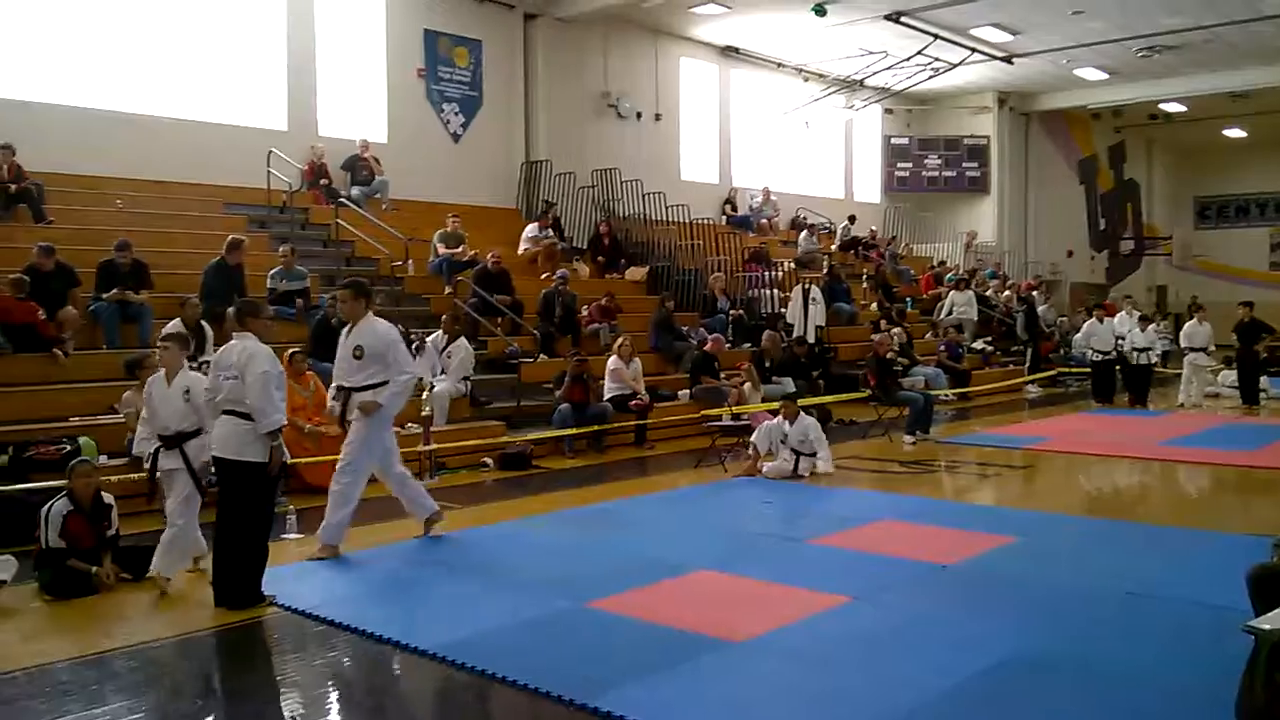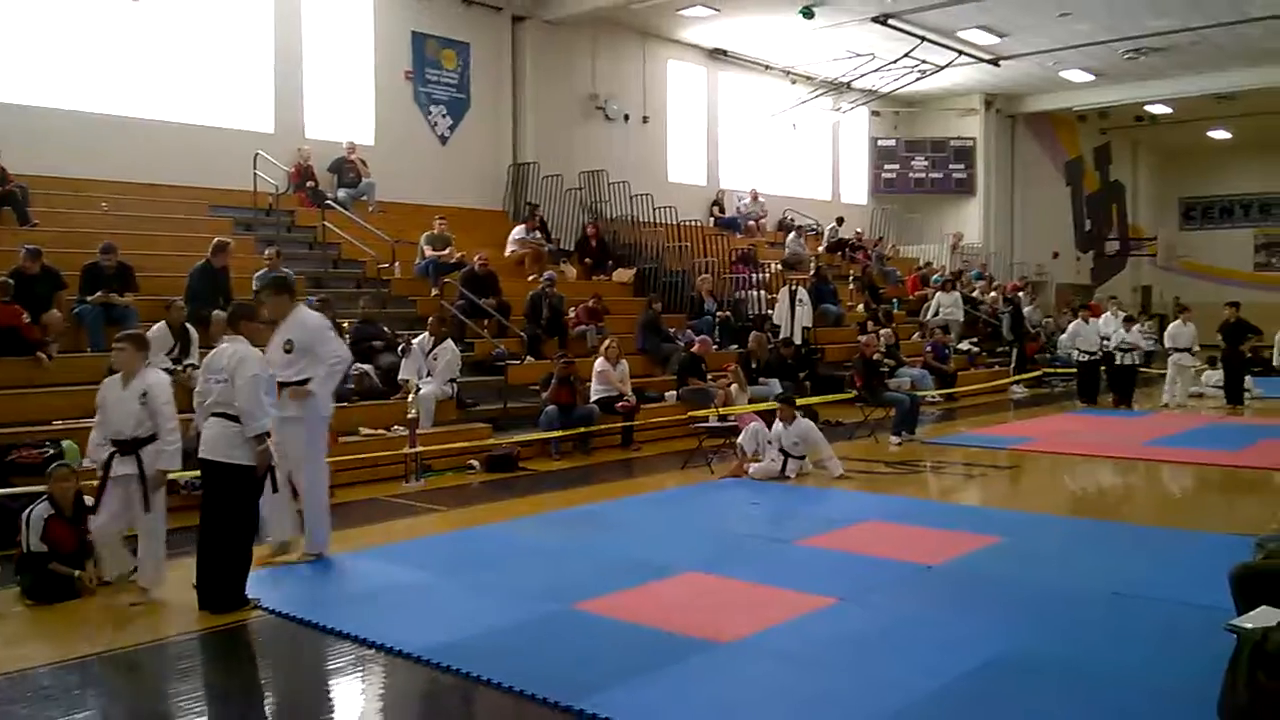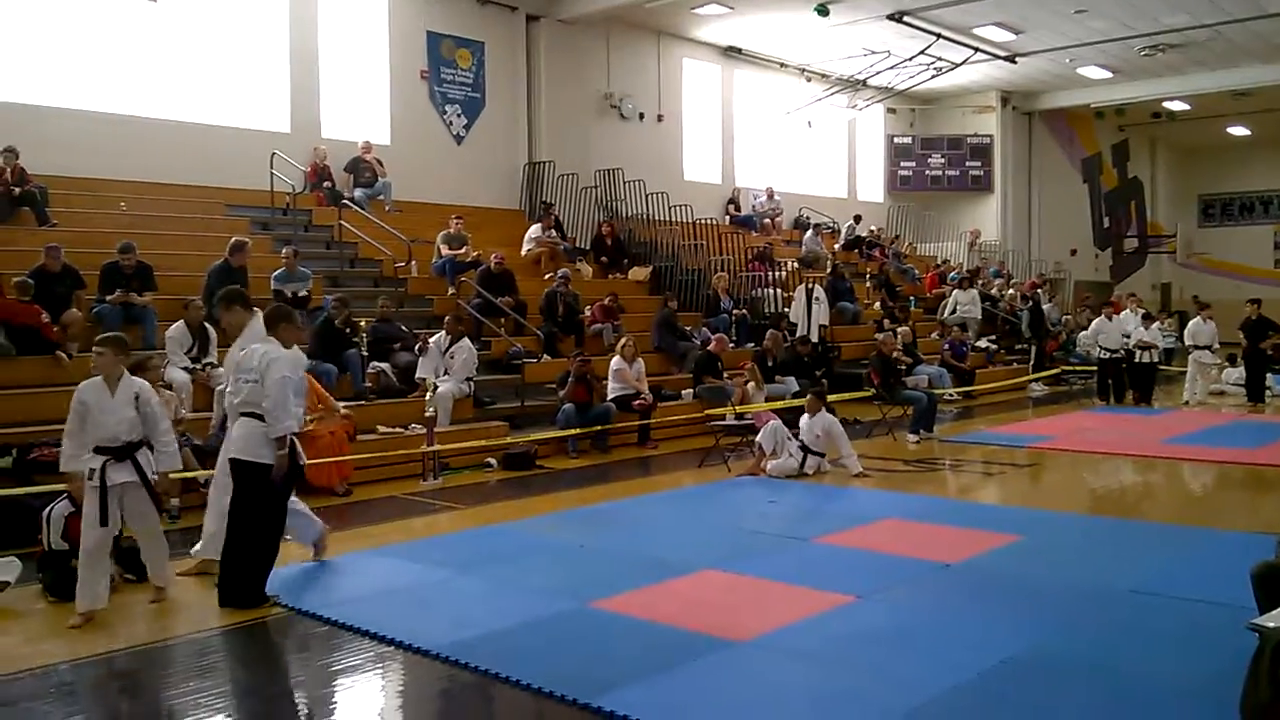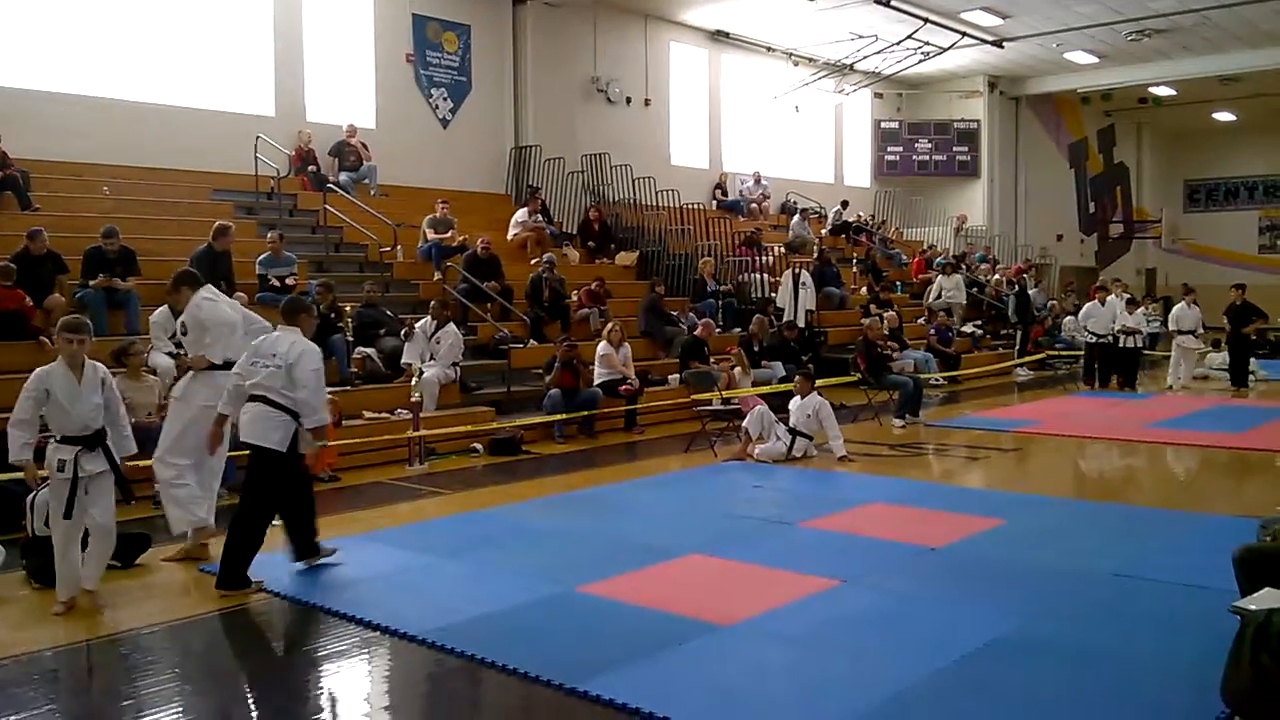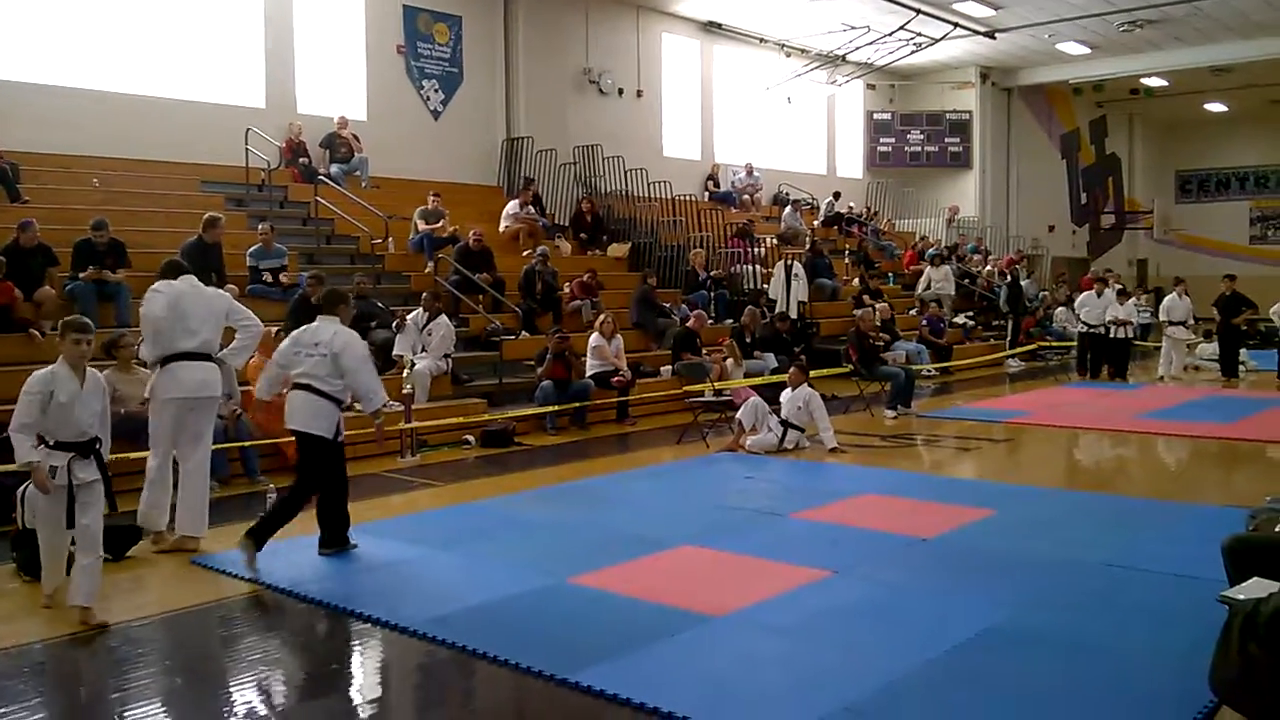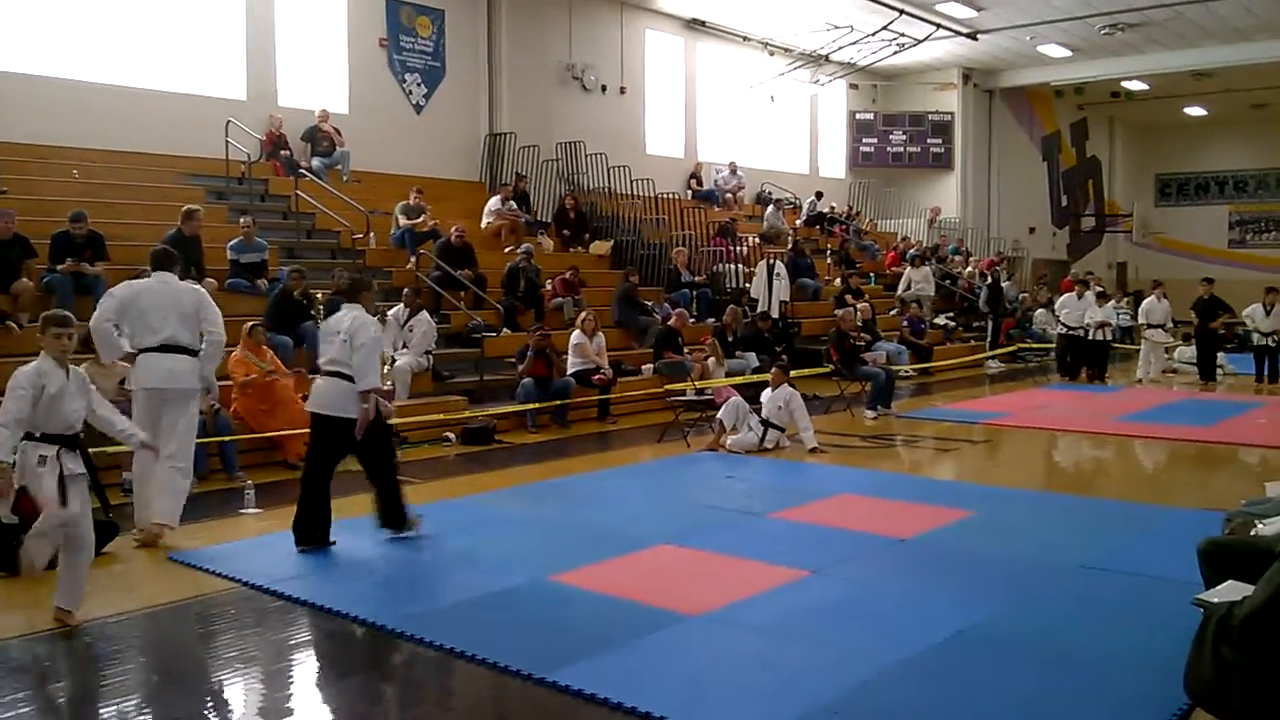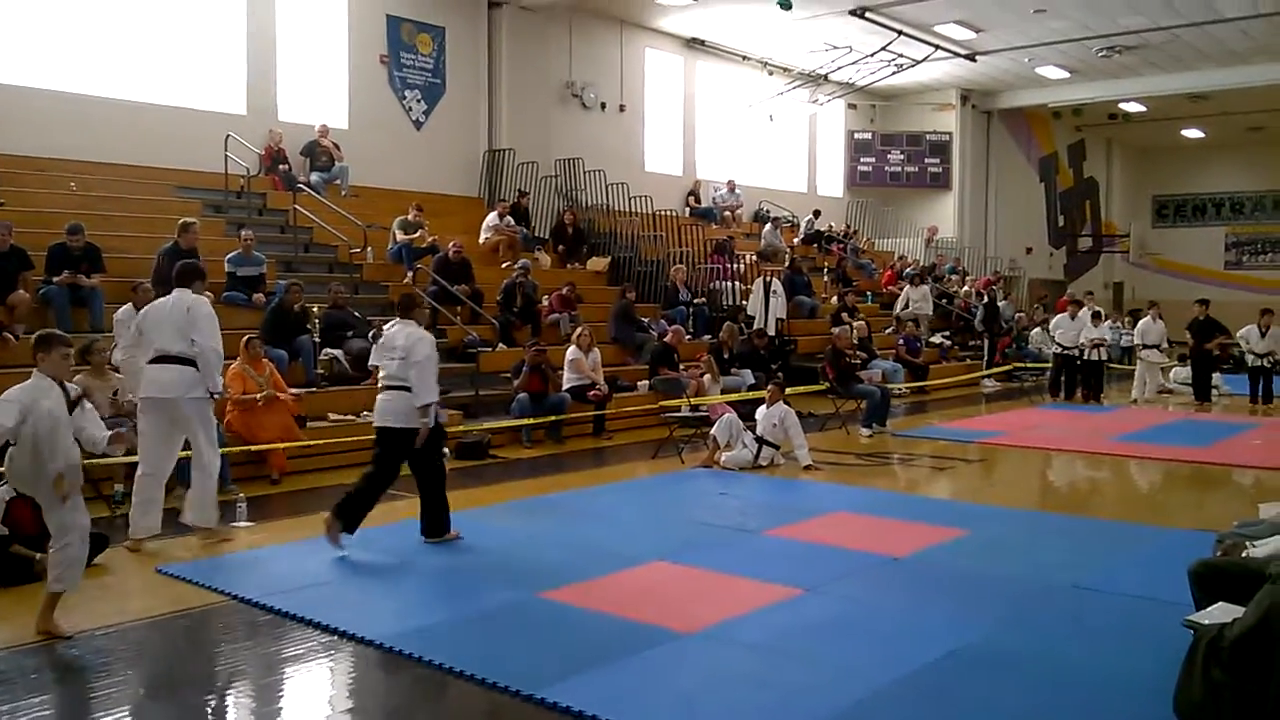
dt=0.3s
person 1, frame 1
left shoulder: (197, 383)
right shoulder: (153, 383)
left elbow: (211, 423)
right elbow: (146, 421)
left wrist: (206, 460)
right wrist: (146, 454)
left hip: (189, 454)
right hip: (163, 453)
left knee: (178, 514)
right knee: (180, 514)
left ankle: (163, 574)
right ankle: (198, 552)
person 1, frame 2
left shoulder: (155, 385)
right shoulder: (108, 386)
left elbow: (169, 429)
right elbow: (100, 427)
left wrist: (163, 468)
right wrist: (100, 462)
left hip: (145, 461)
right hip: (116, 461)
left knee: (149, 526)
right knee: (102, 526)
left ankle: (147, 583)
right ankle: (117, 571)
person 1, frame 3
left shoulder: (140, 389)
right shoulder: (85, 391)
left elbow: (161, 431)
right elbow: (74, 434)
left wrist: (163, 470)
right wrist: (76, 470)
left hip: (135, 467)
right hip: (99, 470)
left knee: (149, 531)
right knee: (93, 541)
left ankle: (159, 581)
right ankle: (87, 605)
person 1, frame 4
left shoulder: (100, 374)
right shoulder: (43, 378)
left elbow: (117, 416)
right elbow: (21, 422)
left wrist: (123, 454)
right wrist: (26, 461)
left hip: (99, 456)
right hip: (64, 458)
left knee: (103, 525)
right knee: (65, 530)
left ankle: (89, 586)
right ankle: (67, 593)
person 1, frame 5
left shoulder: (97, 380)
right shoulder: (43, 380)
right elbow: (21, 427)
left wrist: (100, 457)
right wrist: (33, 465)
left hip: (90, 464)
right hip: (55, 463)
left knee: (91, 535)
right knee: (53, 533)
left ankle: (84, 605)
right ankle: (50, 585)
person 1, frame 6
left shoulder: (78, 378)
right shoulder: (28, 375)
left elbow: (104, 413)
left wrist: (138, 438)
left hip: (70, 458)
right hip: (39, 456)
left knee: (81, 535)
right knee: (63, 515)
left ankle: (65, 606)
right ankle: (33, 549)
person 1, frame 7
left shoulder: (72, 394)
left elbow: (91, 432)
left wrist: (112, 439)
left hip: (60, 465)
right hip: (29, 458)
left knee: (74, 535)
right knee: (52, 413)
left ankle: (46, 617)
right ankle: (63, 475)
person 2, frame 1
left shoulder: (222, 354)
right shoulder: (259, 353)
left elbow: (211, 399)
right elbow: (263, 403)
right wrist: (276, 443)
left hip: (226, 443)
right hip: (253, 443)
left knee: (229, 519)
right knee: (253, 521)
left ankle: (225, 591)
right ankle: (244, 594)
person 2, frame 2
left shoulder: (213, 356)
right shoulder: (249, 357)
left elbow: (201, 402)
right elbow: (251, 406)
right wrist: (262, 446)
left hip: (213, 445)
right hip: (240, 446)
left knee: (213, 522)
right knee: (238, 524)
left ankle: (209, 595)
right ankle: (227, 597)
person 2, frame 3
left shoulder: (245, 356)
right shoulder: (282, 359)
left elbow: (234, 401)
right elbow: (278, 408)
right wrist: (283, 451)
left hip: (241, 442)
right hip: (267, 446)
left knee: (243, 519)
right knee: (265, 523)
left ankle: (230, 589)
right ankle: (247, 594)
person 2, frame 4
left shoulder: (261, 343)
right shoulder: (306, 350)
left elbow: (235, 383)
right elbow: (311, 398)
left wrist: (218, 424)
right wrist: (319, 439)
left hip: (254, 420)
right hip: (278, 427)
left knee: (298, 485)
right knee: (256, 504)
left ankle: (306, 547)
right ankle: (231, 578)
person 2, frame 5
left shoulder: (299, 334)
right shoulder: (347, 338)
left elbow: (274, 369)
right elbow: (364, 380)
left wrist: (261, 402)
right wrist: (379, 415)
left hip: (299, 408)
right hip: (322, 413)
left knee: (333, 475)
right knee: (307, 484)
left ankle: (335, 538)
right ankle: (257, 536)
person 2, frame 6
left shoulder: (330, 323)
right shoulder: (366, 323)
right elbow: (366, 366)
left wrist: (376, 401)
right wrist: (368, 405)
left hip: (322, 397)
right hip: (350, 399)
left knee: (319, 467)
right knee: (382, 460)
left ankle: (309, 535)
right ankle: (396, 521)
person 2, frame 7
left shoulder: (387, 336)
right shoulder: (422, 339)
right elbow: (423, 381)
right wrist: (425, 416)
left hip: (386, 406)
right hip: (411, 410)
left knee: (382, 471)
right knee: (431, 470)
left ankle: (341, 517)
right ankle: (436, 529)
person 3, frame 1
left shoulder: (383, 332)
right shoulder: (347, 332)
left elbow: (408, 373)
right elbow: (341, 373)
left wrist: (379, 402)
right wrist: (334, 402)
left hip: (373, 409)
right hip: (354, 408)
left knee: (347, 471)
right knee: (389, 468)
left ankle: (330, 541)
right ankle: (428, 511)
person 3, frame 2
left shoulder: (312, 323)
right shoulder: (283, 327)
left elbow: (341, 356)
left wrist: (311, 389)
right wrist: (276, 398)
left hip: (307, 408)
right hip: (284, 408)
left knee: (310, 477)
right knee: (272, 471)
left ankle: (316, 546)
right ankle: (282, 537)
person 3, frame 3
left shoulder: (266, 330)
right shoulder: (244, 337)
left elbow: (296, 362)
left wrist: (267, 394)
left hip: (263, 419)
right hip: (243, 419)
left knee: (266, 490)
right knee: (224, 487)
left ankle: (314, 532)
right ankle: (211, 556)
person 3, frame 4
left shoulder: (201, 301)
right shoulder: (224, 302)
left elbow: (228, 322)
left wrist: (210, 357)
right wrist: (238, 365)
left hip: (206, 386)
right hip: (222, 385)
left knee: (168, 458)
right knee: (207, 466)
left ankle: (199, 524)
right ankle: (197, 541)
person 3, frame 5
left shoulder: (163, 289)
right shoulder: (218, 296)
left elbow: (154, 318)
right elbow: (254, 327)
left wrist: (152, 355)
right wrist: (226, 358)
left hip: (174, 376)
right hip: (208, 377)
left knee: (160, 455)
right knee: (197, 458)
left ankle: (156, 527)
right ankle: (189, 533)
person 3, frame 6
left shoulder: (131, 290)
right shoulder: (194, 293)
left elbow: (99, 322)
right elbow: (216, 337)
left wrist: (122, 353)
right wrist: (204, 372)
left hip: (148, 370)
right hip: (184, 372)
left knee: (145, 449)
right knee: (177, 452)
left ankle: (146, 522)
right ankle: (159, 522)
person 3, frame 7
left shoulder: (152, 308)
right shoulder: (199, 303)
left elbow: (132, 352)
right elbow: (209, 348)
right wrist: (213, 385)
left hip: (153, 382)
right hip: (187, 382)
left knee: (152, 461)
right knee: (206, 455)
left ankle: (138, 533)
right ankle: (205, 522)
